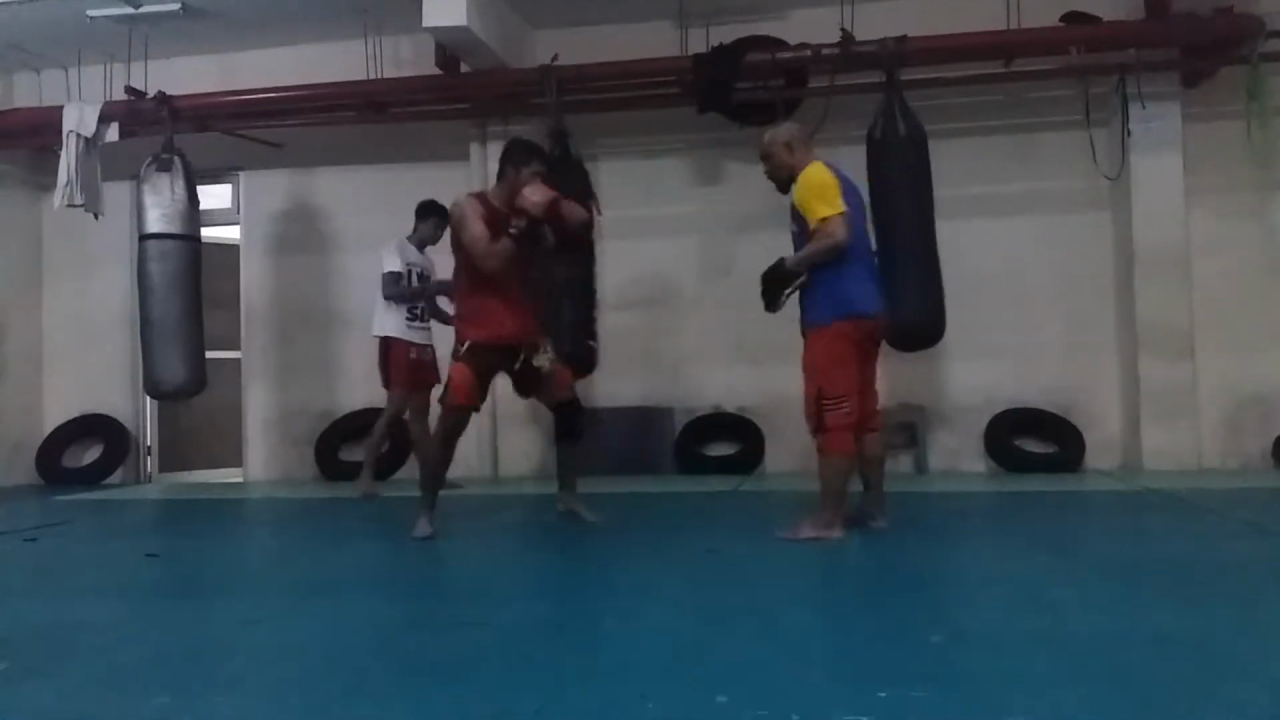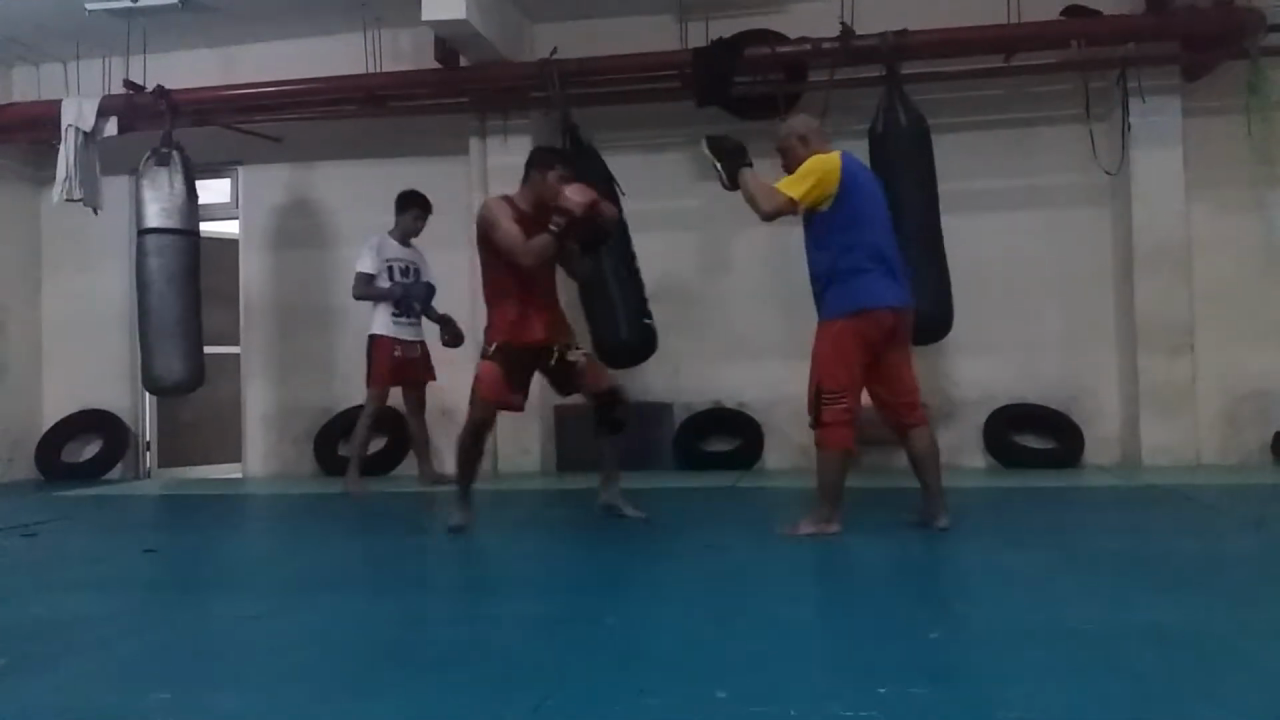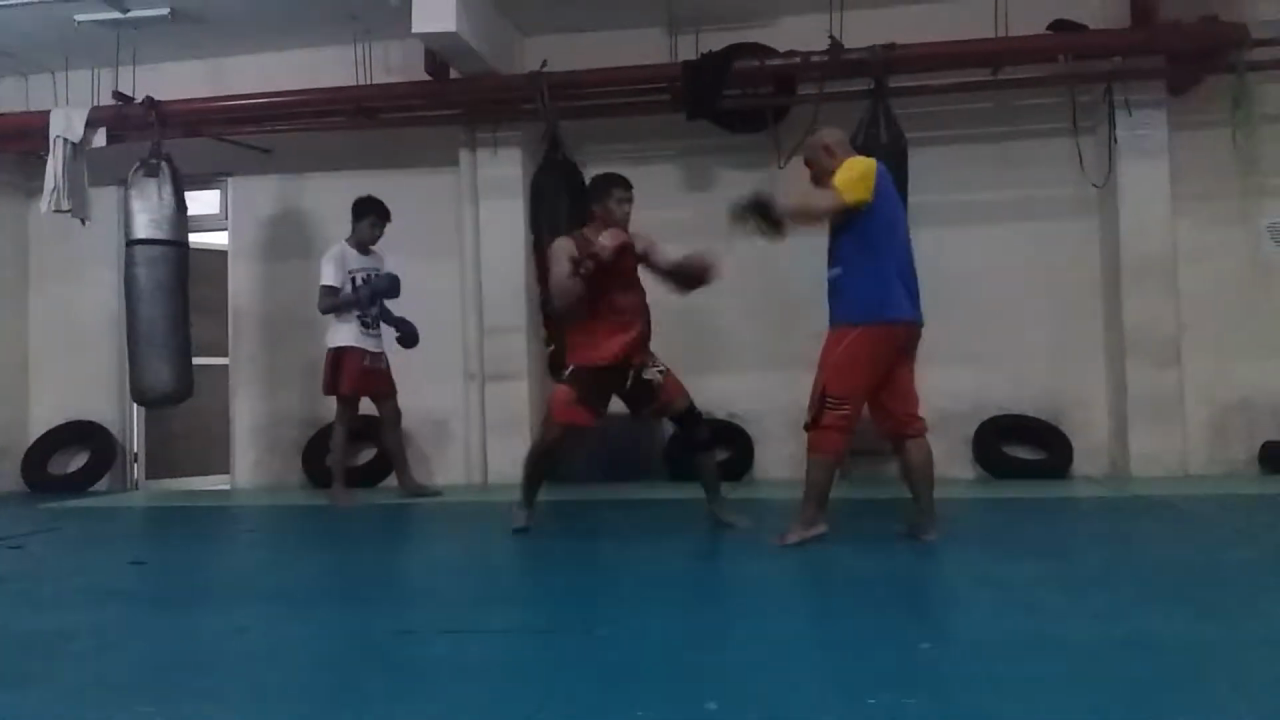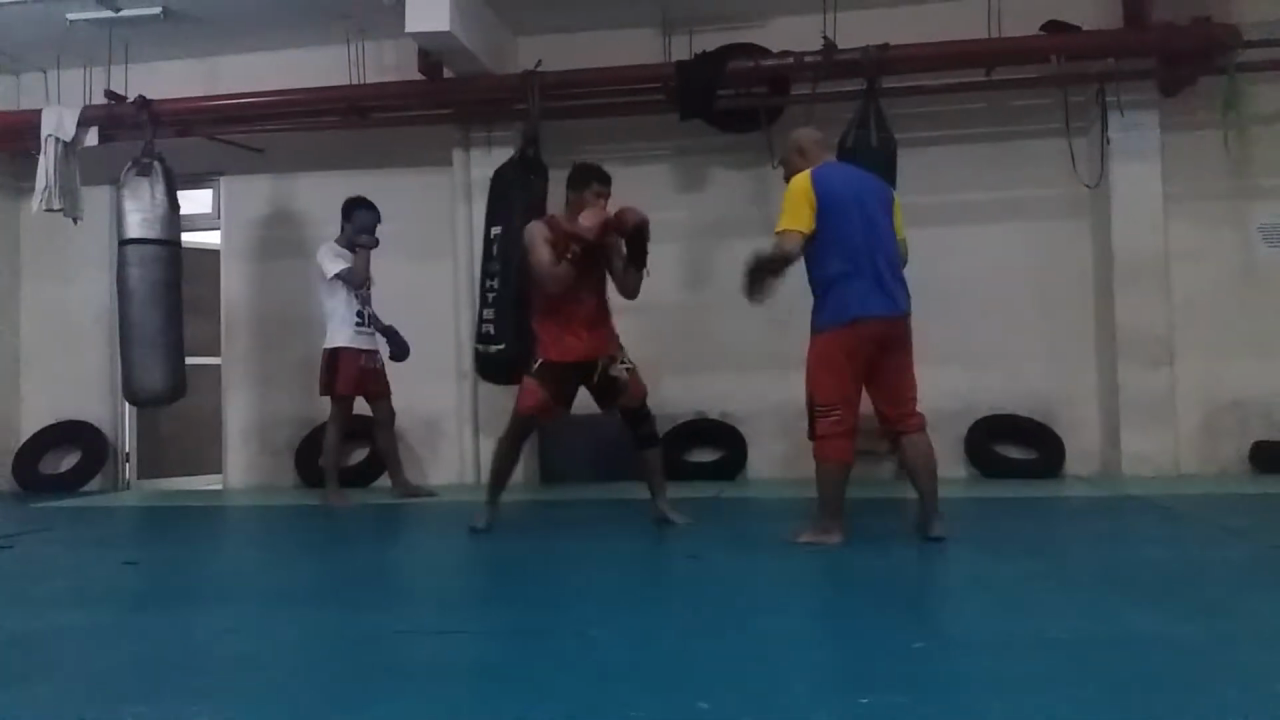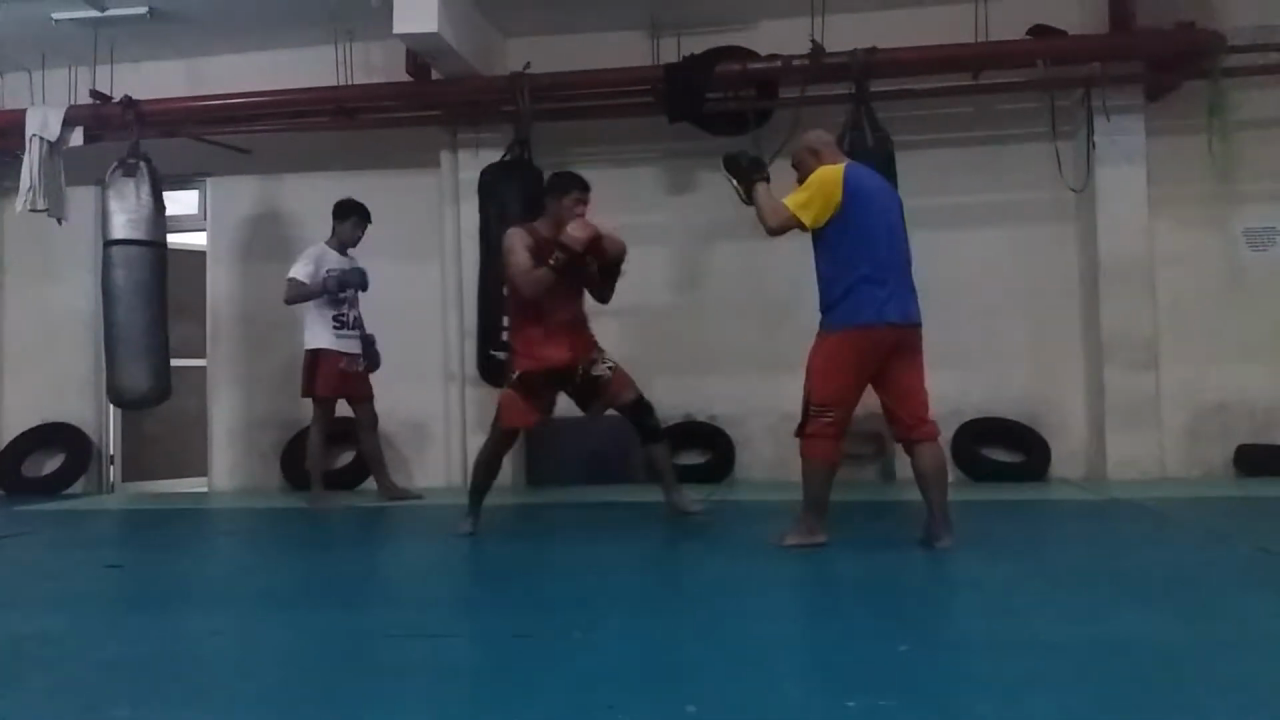
dt=0.5s
person 1, frame 1
left shoulder: (813, 178)
right shoulder: (826, 182)
left elbow: (836, 237)
left wrist: (788, 267)
right wrist: (795, 276)
left hip: (835, 314)
right hip: (861, 311)
left knee: (831, 417)
right knee: (862, 413)
left ankle: (829, 518)
right ankle: (874, 505)
person 1, frame 2
left shoulder: (824, 166)
right shoulder: (857, 171)
left elbow: (769, 207)
left wrist: (740, 167)
left hip: (850, 307)
right hip: (891, 304)
left knee: (833, 411)
right knee: (906, 409)
left ankle: (826, 514)
right ankle: (935, 505)
person 1, frame 3
left shoulder: (863, 169)
right shoulder: (872, 189)
left elbow: (824, 205)
left wrist: (773, 208)
left hip: (867, 319)
right hip: (899, 318)
left knee: (829, 416)
right knee: (904, 421)
left ankle: (811, 518)
right ankle: (925, 519)
person 1, frame 4
left shoulder: (807, 183)
right shoulder: (877, 185)
left elbow: (789, 247)
right elbow: (900, 252)
left wrist: (763, 268)
left hip: (843, 318)
right hip: (894, 313)
left knee: (832, 423)
right knee: (904, 418)
left ankle: (828, 524)
right ankle: (931, 514)
person 1, frame 5
left shoulder: (830, 178)
right shoulder: (880, 185)
left elbow: (775, 222)
left wrist: (756, 181)
left hip: (854, 322)
right hip: (902, 321)
left knee: (821, 425)
right knee: (917, 425)
left ankle: (812, 524)
right ankle: (940, 526)
person 2, frame 1
left shoulder: (526, 209)
right shoulder: (468, 208)
right elbow: (490, 262)
left wrist: (560, 218)
right wrist: (523, 221)
left hip: (523, 331)
right hip: (479, 335)
left knee: (568, 406)
right knee: (451, 422)
left ankle: (568, 495)
right ankle: (426, 513)
person 2, frame 2
left shoulder: (551, 215)
right shoulder: (496, 211)
left elbow: (578, 268)
right elbow: (527, 256)
left wrist: (595, 226)
right wrist: (565, 220)
left hip: (553, 332)
right hip: (509, 336)
left knee: (608, 397)
right knee: (479, 418)
left ankle: (610, 492)
right ankle: (463, 503)
person 2, frame 3
left shoulder: (635, 244)
right shoulder: (566, 248)
left elbow: (680, 281)
right elbow: (560, 302)
left wrist: (691, 270)
right wrist: (593, 264)
left hip: (635, 356)
right hip: (587, 360)
left knee: (691, 419)
right knee: (550, 437)
left ankle: (717, 504)
right ankle: (525, 506)
person 2, frame 4
left shoulder: (603, 234)
right shoulder: (539, 231)
left elbow: (629, 290)
right elbow: (549, 284)
left wrist: (636, 244)
right wrist: (579, 245)
left hip: (601, 345)
right hip: (555, 349)
left knee: (640, 415)
right knee: (520, 427)
left ankle: (660, 503)
right ankle: (490, 506)
person 2, frame 5
left shoulder: (578, 241)
right shoulder: (519, 238)
left elbow: (602, 295)
right elbow: (528, 288)
left wrist: (611, 264)
right wrist: (564, 253)
left hip: (580, 350)
right hip: (533, 358)
left knee: (639, 409)
right knee: (502, 436)
left ankle: (674, 495)
right ankle: (472, 513)
person 3, frame 1
left shoulder: (426, 260)
right shoulder: (396, 249)
right elbow: (391, 292)
left wrist: (456, 320)
right wrist: (432, 287)
left hip: (422, 342)
right hip: (396, 339)
left knee: (420, 411)
right knee: (396, 407)
right ankle: (367, 472)
person 3, frame 2
left shoulder: (418, 256)
right shoulder: (376, 246)
right elbow: (358, 290)
left wrist: (441, 320)
right wrist: (396, 291)
left hip: (414, 339)
right hip: (385, 337)
left knee: (417, 405)
right knee: (375, 403)
left ankle: (426, 469)
right ankle: (353, 473)
person 3, frame 3
left shoulder: (377, 259)
right shoulder: (336, 256)
right elbow: (325, 304)
left wrist: (396, 321)
right wrist: (362, 294)
left hip: (375, 349)
right hip: (348, 348)
left knee: (391, 415)
right knee: (345, 417)
left ankle: (406, 480)
right ankle: (338, 487)
person 3, frame 4
left shoulder: (358, 256)
right shoulder: (329, 253)
right elbow: (357, 281)
left wrist: (386, 330)
right wrist: (364, 246)
left hip: (369, 349)
right hip: (344, 348)
left knee: (385, 415)
right knee: (339, 416)
left ankle: (399, 481)
right ankle: (331, 487)
person 3, frame 5
left shoulder: (351, 264)
right shoulder: (315, 256)
right elbow: (290, 295)
left wrist: (366, 339)
right wrist: (329, 284)
left hip: (352, 353)
right hip: (325, 351)
left knee: (368, 418)
right knee: (322, 420)
left ankle: (385, 484)
right ankle: (317, 490)
